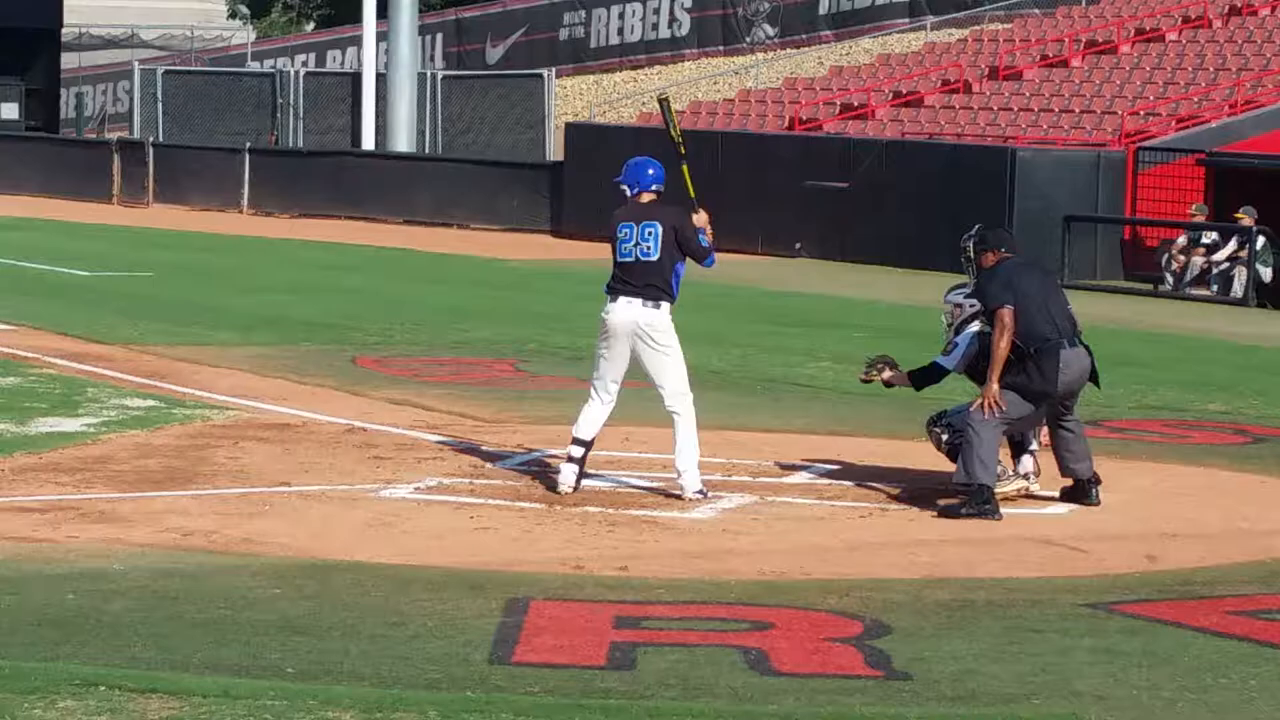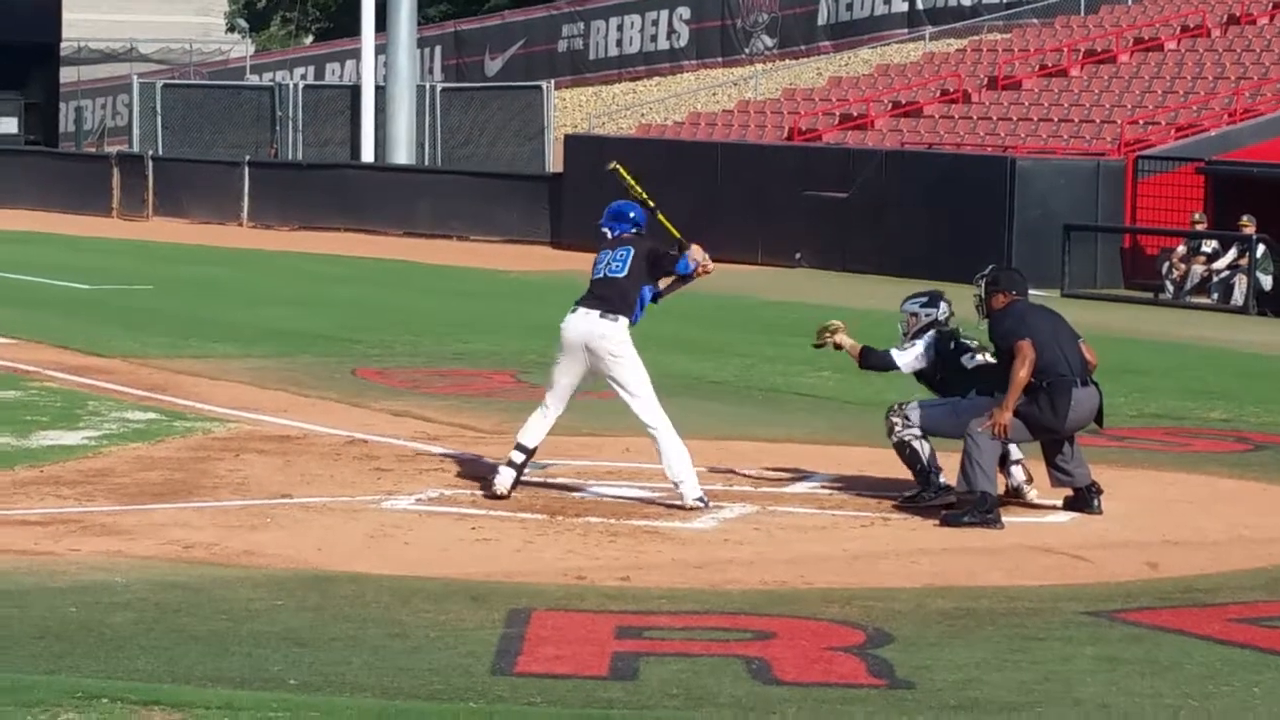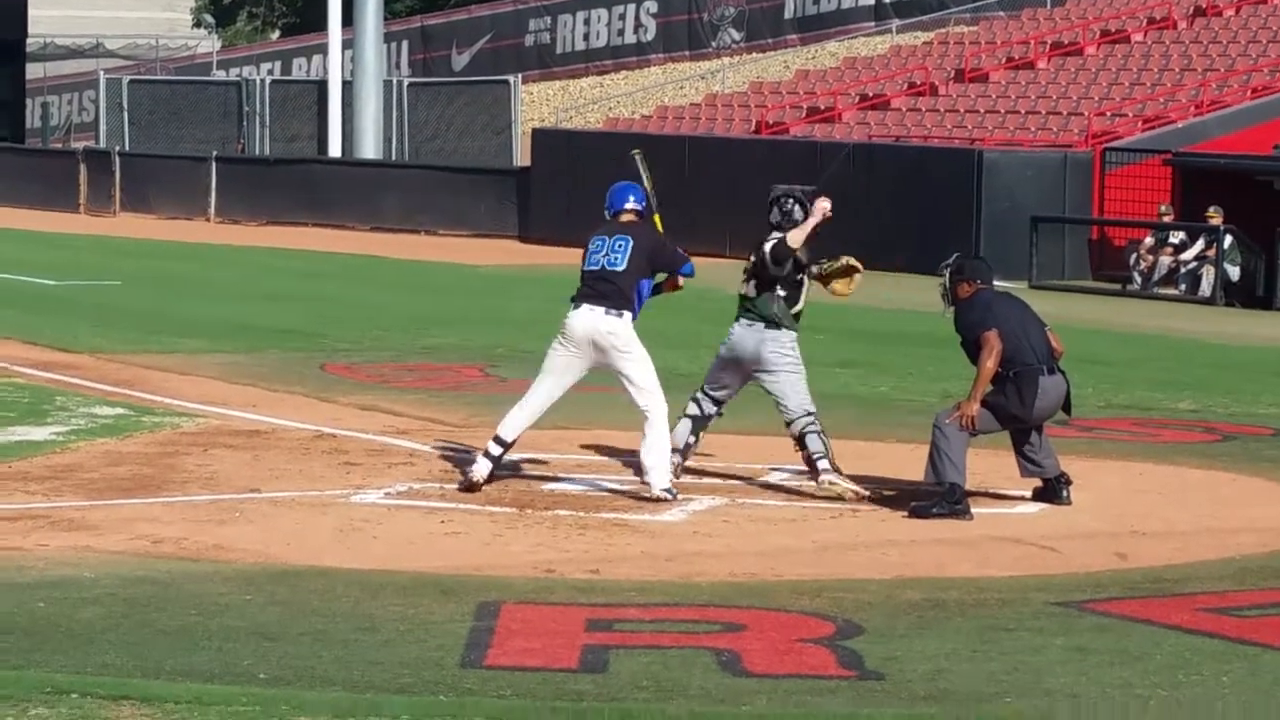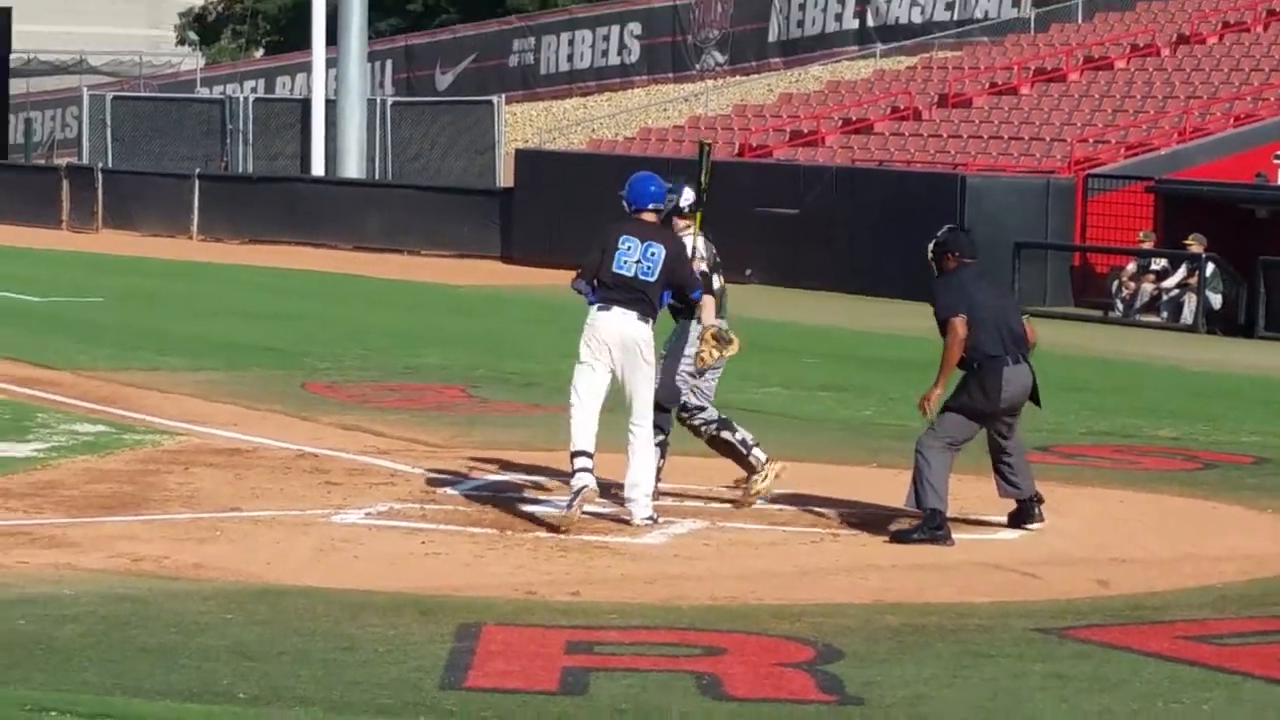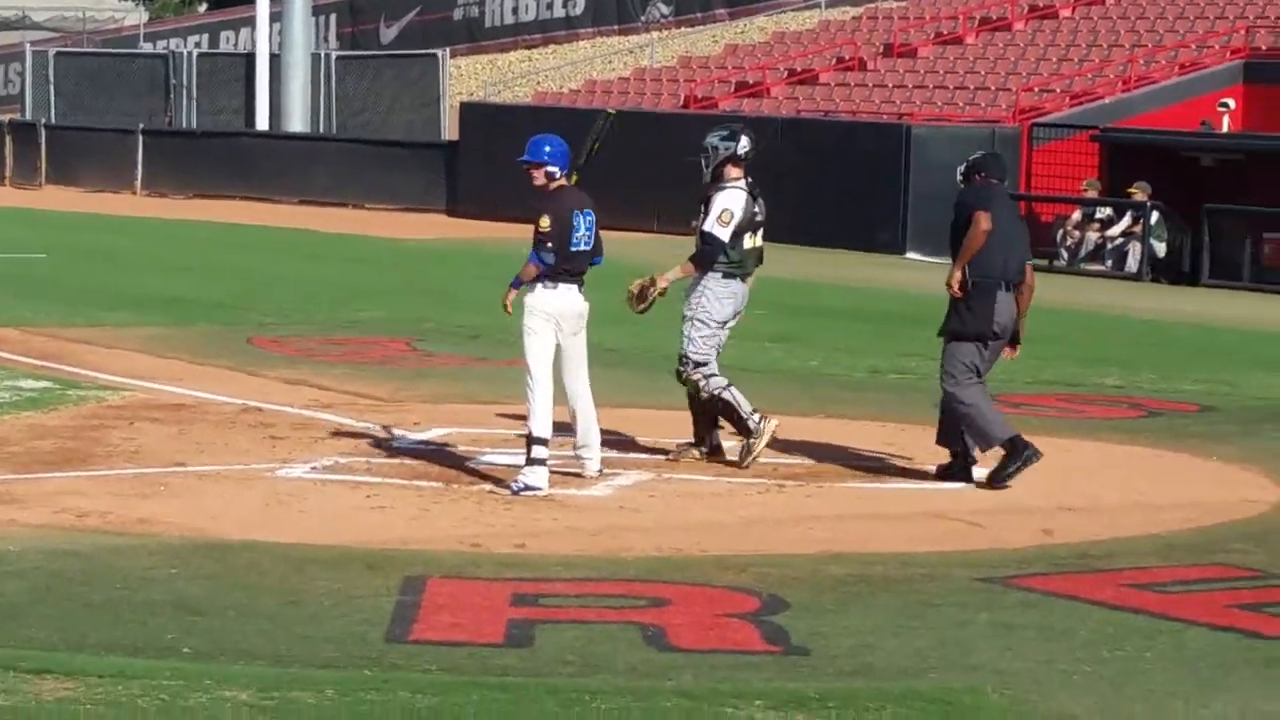
dt=0.7s
person 1, frame 1
left shoulder: (620, 218)
right shoulder: (675, 217)
right elbow: (707, 259)
right wrist: (701, 228)
left hip: (617, 311)
right hip: (653, 316)
left knee: (601, 396)
right knee: (680, 402)
left ankle: (569, 471)
right ankle: (690, 483)
person 1, frame 2
left shoulder: (605, 251)
right shoulder: (647, 248)
right elbow: (680, 264)
left wrist: (692, 274)
right wrist: (695, 258)
left hip: (575, 323)
right hip: (609, 329)
left knee: (551, 405)
right knee: (651, 412)
left ankle: (504, 478)
right ankle: (690, 492)
person 1, frame 3
left shoulder: (596, 238)
right shoulder: (647, 236)
right elbow: (686, 269)
left wrist: (658, 286)
right wrist: (669, 279)
left hip: (578, 319)
right hip: (615, 325)
left knee: (538, 396)
right knee: (654, 404)
left ankle: (482, 468)
right ankle: (658, 482)
person 1, frame 4
left shoulder: (615, 232)
right shoulder: (672, 244)
left elbow: (580, 282)
right elbow: (696, 294)
left hip: (602, 322)
right hip: (638, 329)
left knee: (583, 407)
right knee: (641, 422)
left ankle: (583, 477)
right ankle: (640, 507)
person 1, frame 5
left shoulder: (554, 201)
right shoulder: (585, 201)
left elbow: (544, 253)
right elbow: (596, 256)
left wrist: (515, 285)
left hip: (546, 296)
right hip: (576, 296)
left knee: (539, 380)
right knee: (577, 378)
left ankle: (536, 471)
right ankle: (590, 459)
person 2, frame 1
left shoulder: (993, 276)
right shoulder: (1039, 272)
left elbow: (1005, 324)
right elbow: (1068, 318)
left wrist: (992, 381)
left hip: (1049, 365)
right hip: (1080, 359)
left knee: (982, 417)
right knee: (1062, 417)
left ankle: (982, 498)
right ankle: (1086, 484)
person 2, frame 2
left shoulder: (1004, 317)
right shoulder: (1048, 314)
left elbow: (1026, 356)
right elbow: (1090, 360)
left wrist: (1006, 408)
left hip: (1060, 403)
right hip: (1090, 400)
left knee: (980, 431)
right knee: (1054, 429)
left ankle: (984, 507)
right ankle: (1087, 493)
person 2, frame 3
left shoulder: (970, 306)
right shoulder: (1013, 302)
left elbow: (993, 346)
right elbow: (1057, 347)
left wrist: (973, 400)
left hip: (1027, 391)
right hip: (1056, 388)
left knee: (949, 422)
right knee: (1024, 421)
left ankle: (953, 498)
right ankle: (1055, 484)
person 2, frame 4
left shoulder: (948, 284)
right shoulder: (996, 286)
left elbow: (958, 333)
right elbow: (1030, 336)
left wrist: (938, 386)
left hip: (989, 379)
right hip: (1022, 376)
left knee: (934, 443)
right knee: (1004, 439)
left ankle: (934, 521)
right ankle: (1028, 505)
person 2, frame 5
left shoulder: (974, 194)
right shoulder: (1015, 214)
left elbow: (982, 225)
right elbow: (1027, 280)
left wrist: (957, 267)
right wrist: (1016, 328)
left hip: (978, 302)
right hip: (1005, 305)
left knee: (957, 383)
right knee: (966, 381)
left ankle: (1016, 446)
right ankle: (960, 460)
person 3, frame 1
left shoulder: (969, 336)
left elbow: (931, 374)
left wrist: (892, 377)
left knee: (939, 427)
left ankle: (1001, 476)
right ankle: (1027, 471)
person 3, frame 2
left shoulder: (929, 342)
right shoulder: (960, 341)
left elbow: (881, 361)
left wrist: (843, 341)
left hip: (977, 408)
left knee: (899, 417)
left ankle: (934, 488)
right ankle: (1020, 482)
person 3, frame 3
right shoulder: (782, 246)
right elbow: (784, 250)
right wrist: (814, 219)
left hip: (740, 338)
right hip: (778, 342)
left knee: (706, 399)
right knee: (803, 416)
left ankle: (674, 458)
right ankle: (827, 473)
person 3, frame 4
left shoulder: (687, 243)
right shoulder: (698, 240)
left elbow: (703, 284)
left hip: (695, 331)
left knee: (660, 407)
right knee: (696, 412)
right ankle: (759, 464)
person 3, frame 5
left shoulder: (727, 197)
right shoulder: (751, 196)
left elbow: (708, 253)
right elbow: (756, 254)
left wrist: (668, 277)
left hip: (714, 287)
right hip: (735, 287)
left knee: (695, 367)
right knee: (696, 363)
left ankle: (754, 427)
right ankle: (706, 442)
